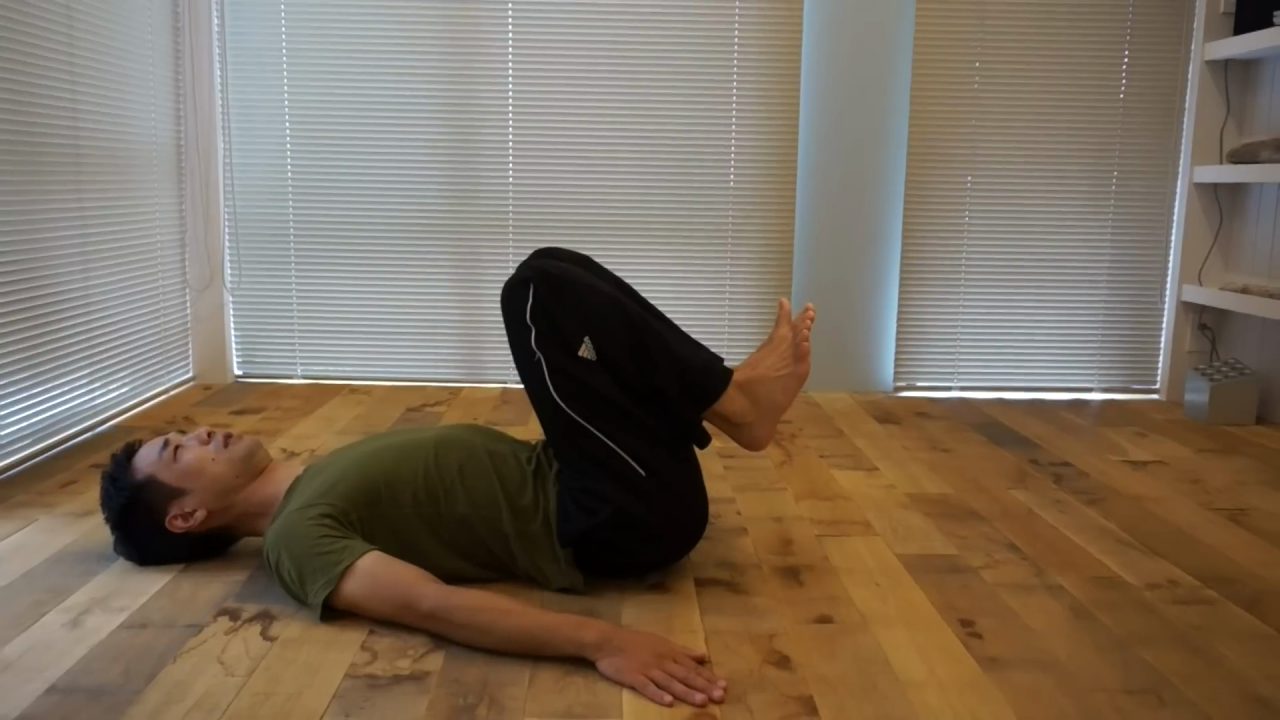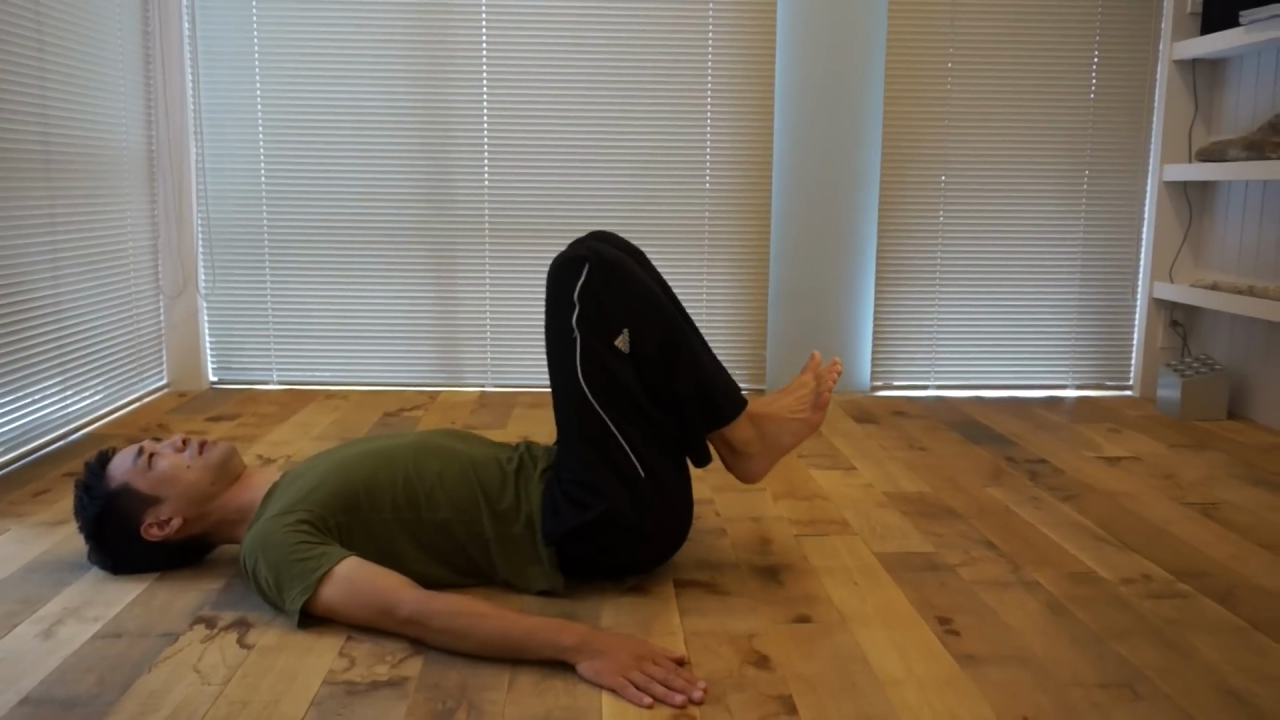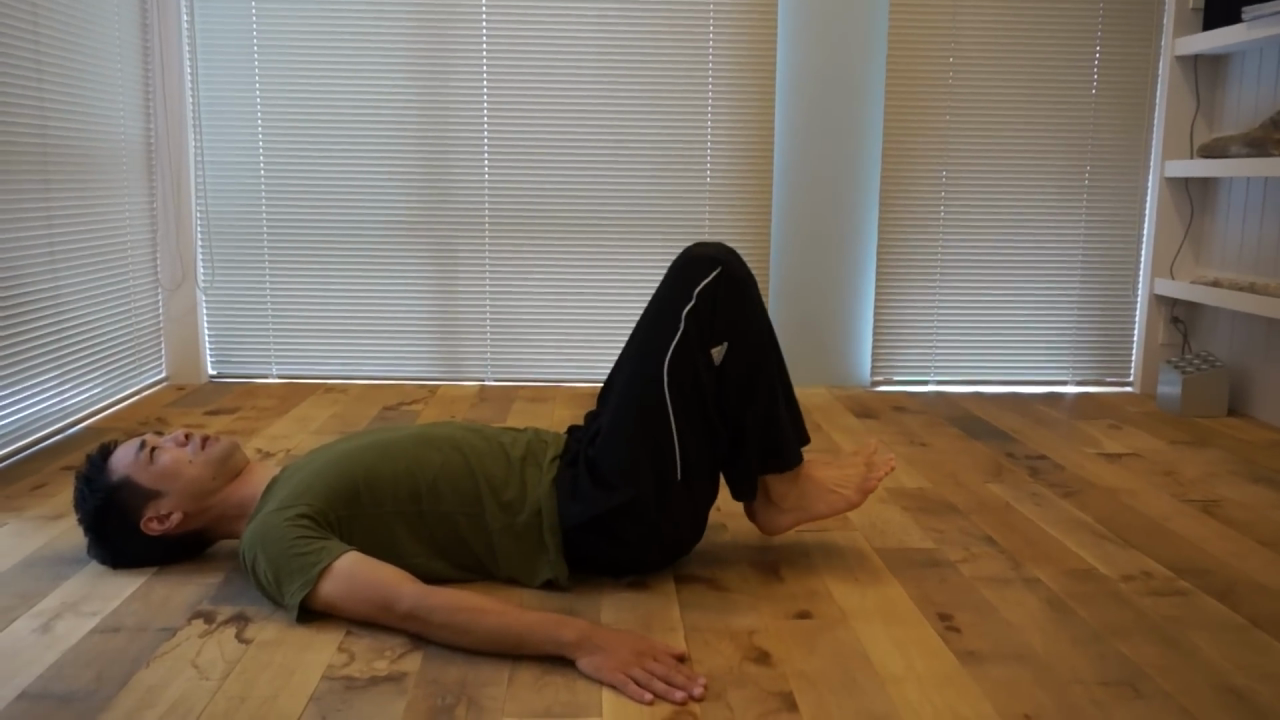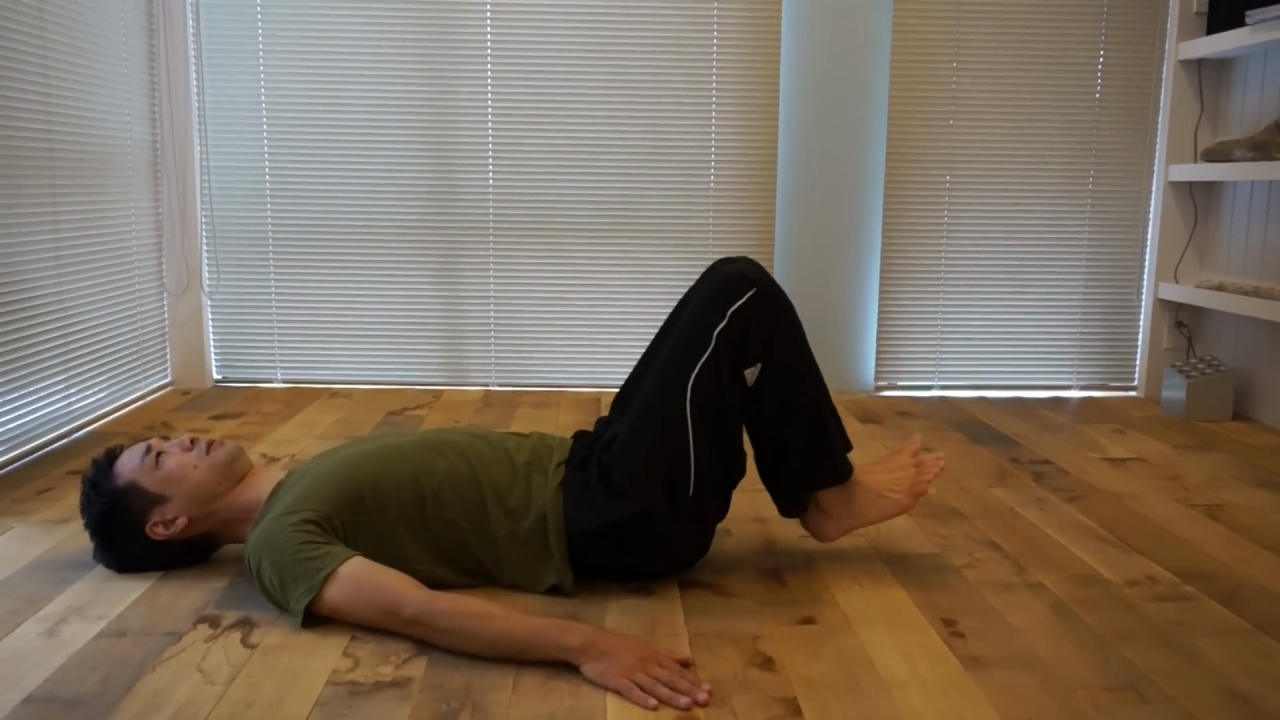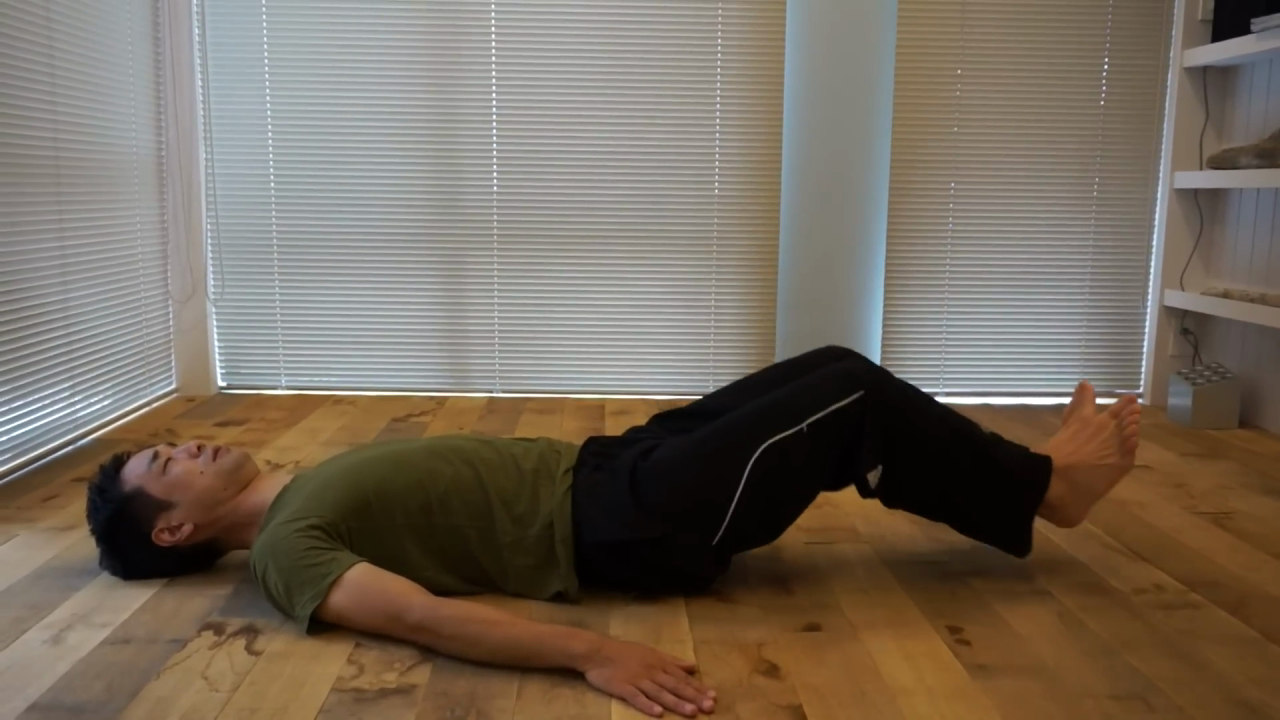
dt=1s
person 1, frame 1
left shoulder: (326, 485)
right shoulder: (301, 537)
right elbow: (430, 604)
right wrist: (599, 639)
left hip: (564, 486)
right hip: (618, 523)
left knee: (551, 274)
right knee: (543, 291)
left ankle: (730, 394)
right ankle: (733, 402)
person 1, frame 2
left shoulder: (303, 490)
right shoulder: (278, 546)
right elbow: (412, 611)
right wrist: (582, 643)
left hip: (546, 479)
right hip: (600, 526)
left knee: (597, 260)
right knee: (590, 273)
left ankle: (736, 425)
right ankle: (739, 433)
person 1, frame 3
left shoulder: (301, 485)
right shoulder: (277, 540)
right elbow: (414, 605)
right wrist: (581, 638)
left hip: (568, 463)
right hip: (605, 515)
left knee: (705, 274)
right knee: (707, 279)
left ankle: (775, 479)
right ankle: (773, 487)
person 1, frame 4
left shoulder: (308, 489)
right shoulder: (283, 545)
right elbow: (415, 609)
right wrist: (585, 644)
left hip: (580, 467)
right hip: (613, 521)
left knee: (734, 288)
right knee: (738, 297)
left ankle: (825, 487)
right ankle: (827, 497)
person 1, frame 5
left shoulder: (313, 499)
right shoulder: (289, 551)
right elbow: (418, 615)
left hip: (597, 467)
right hip: (615, 530)
left knee: (828, 380)
right knee: (846, 400)
left ankle: (1025, 479)
right ankle: (1043, 487)
